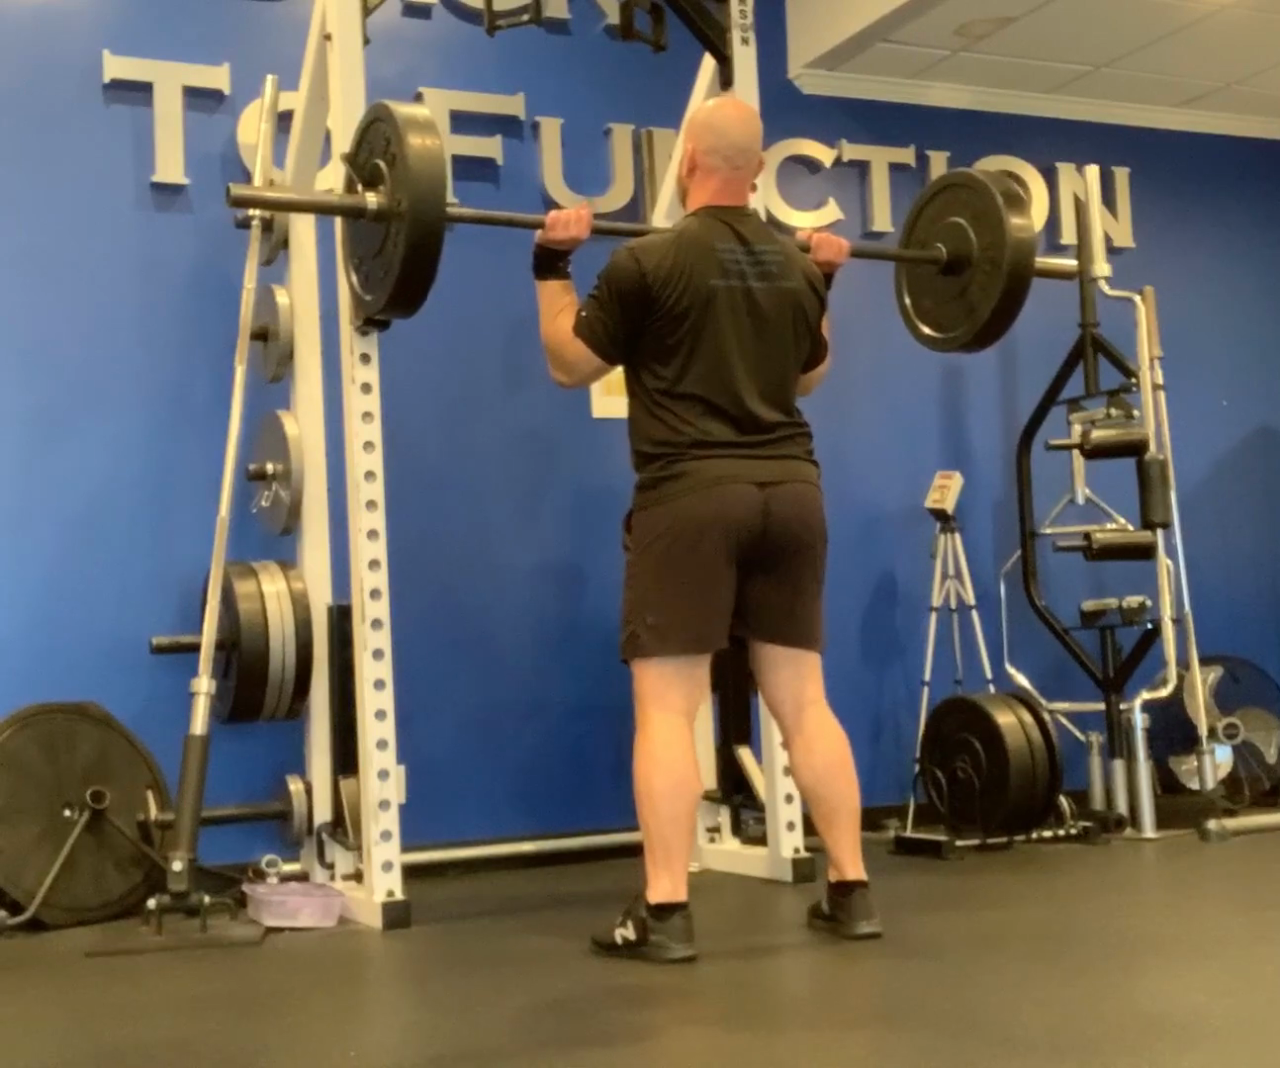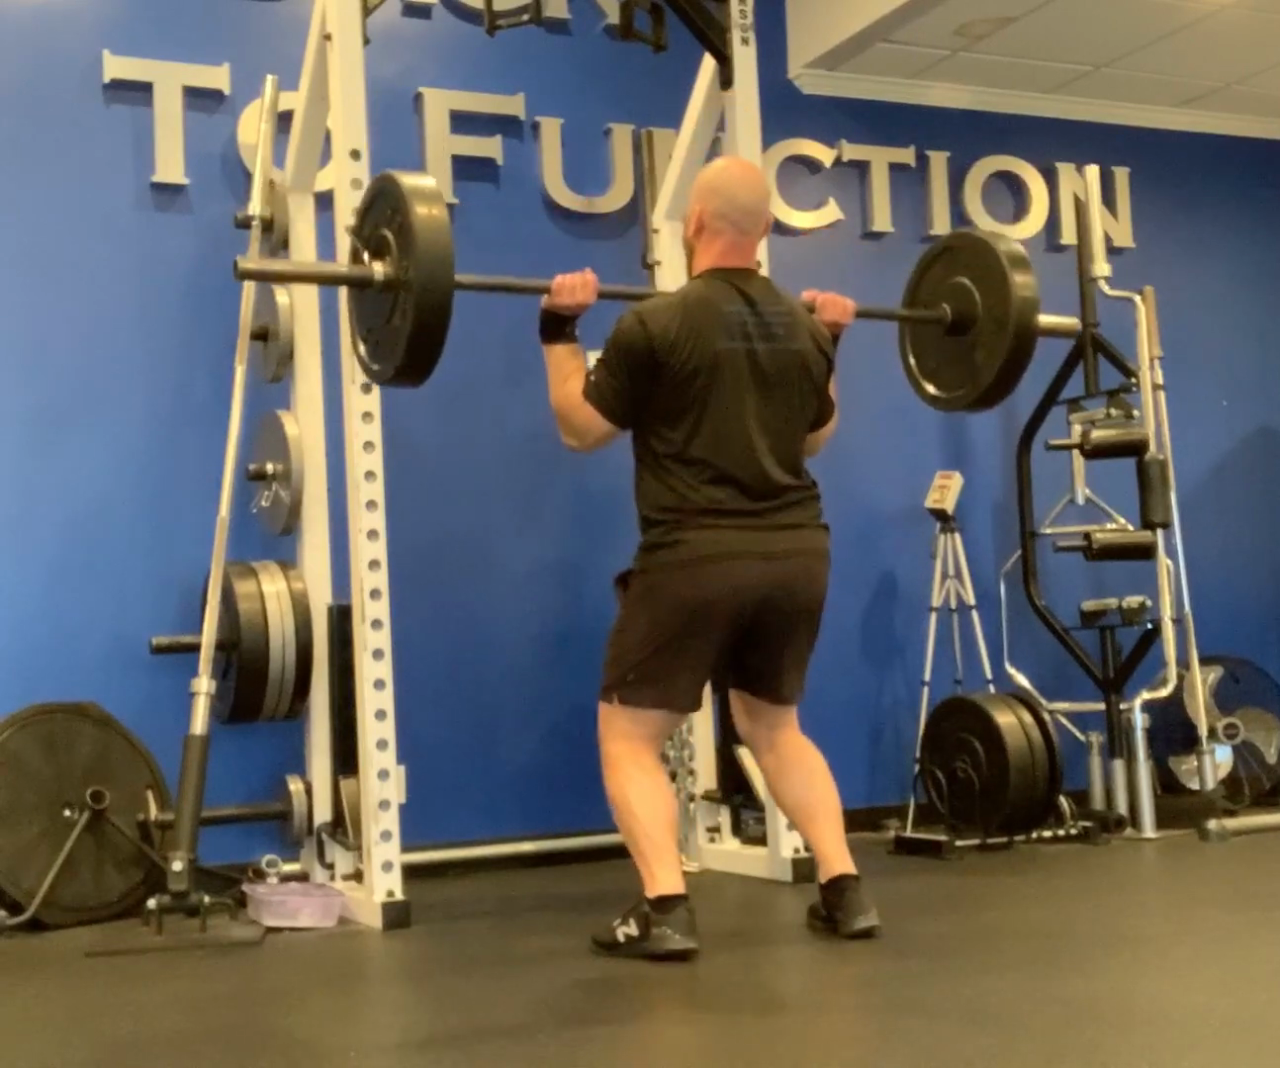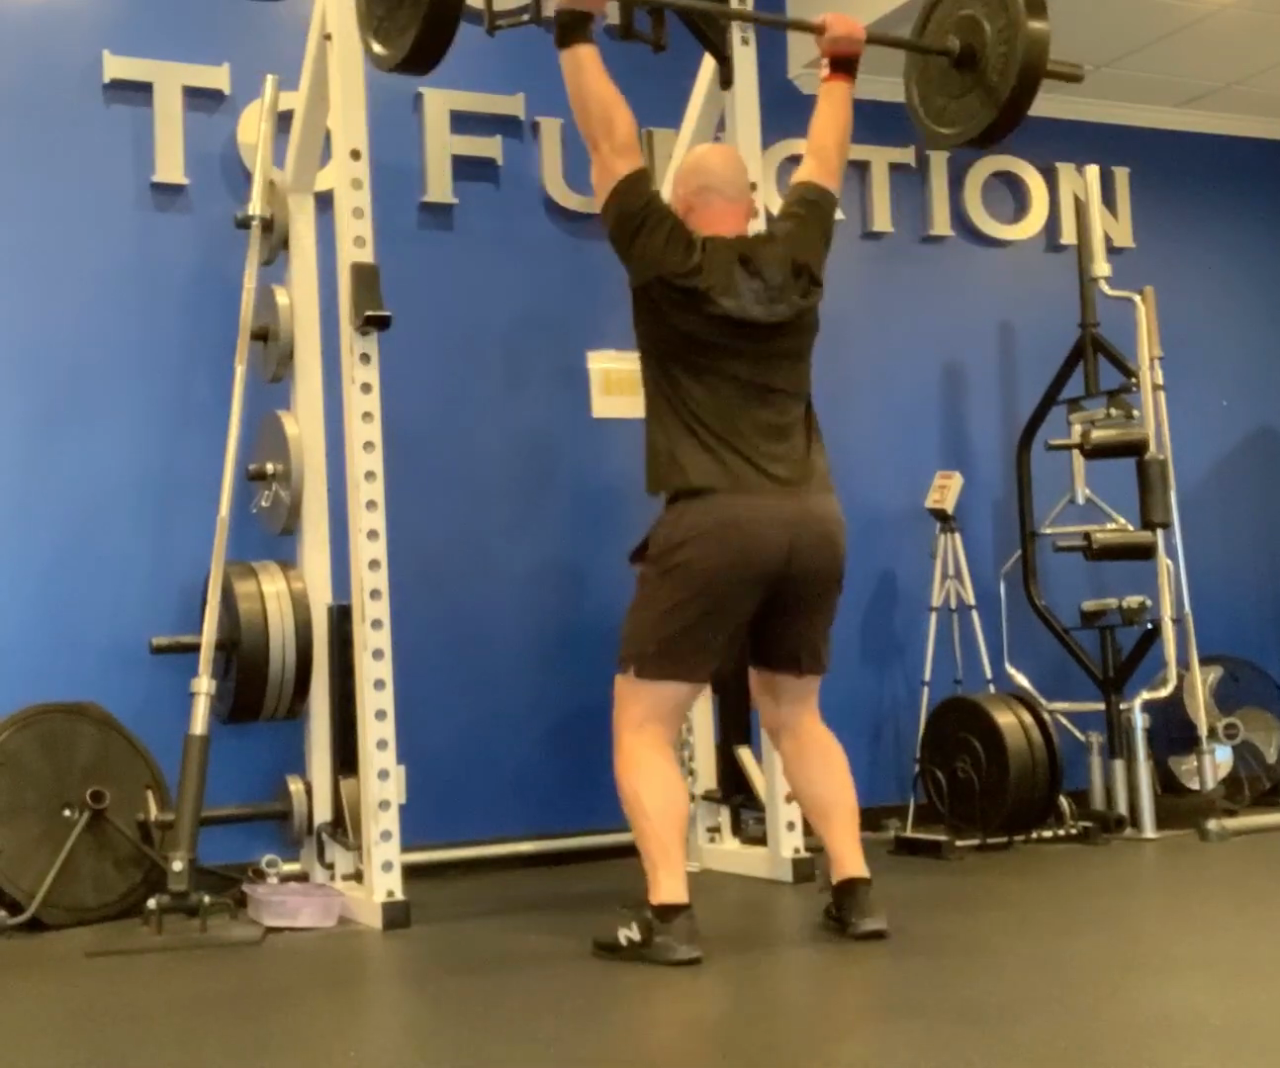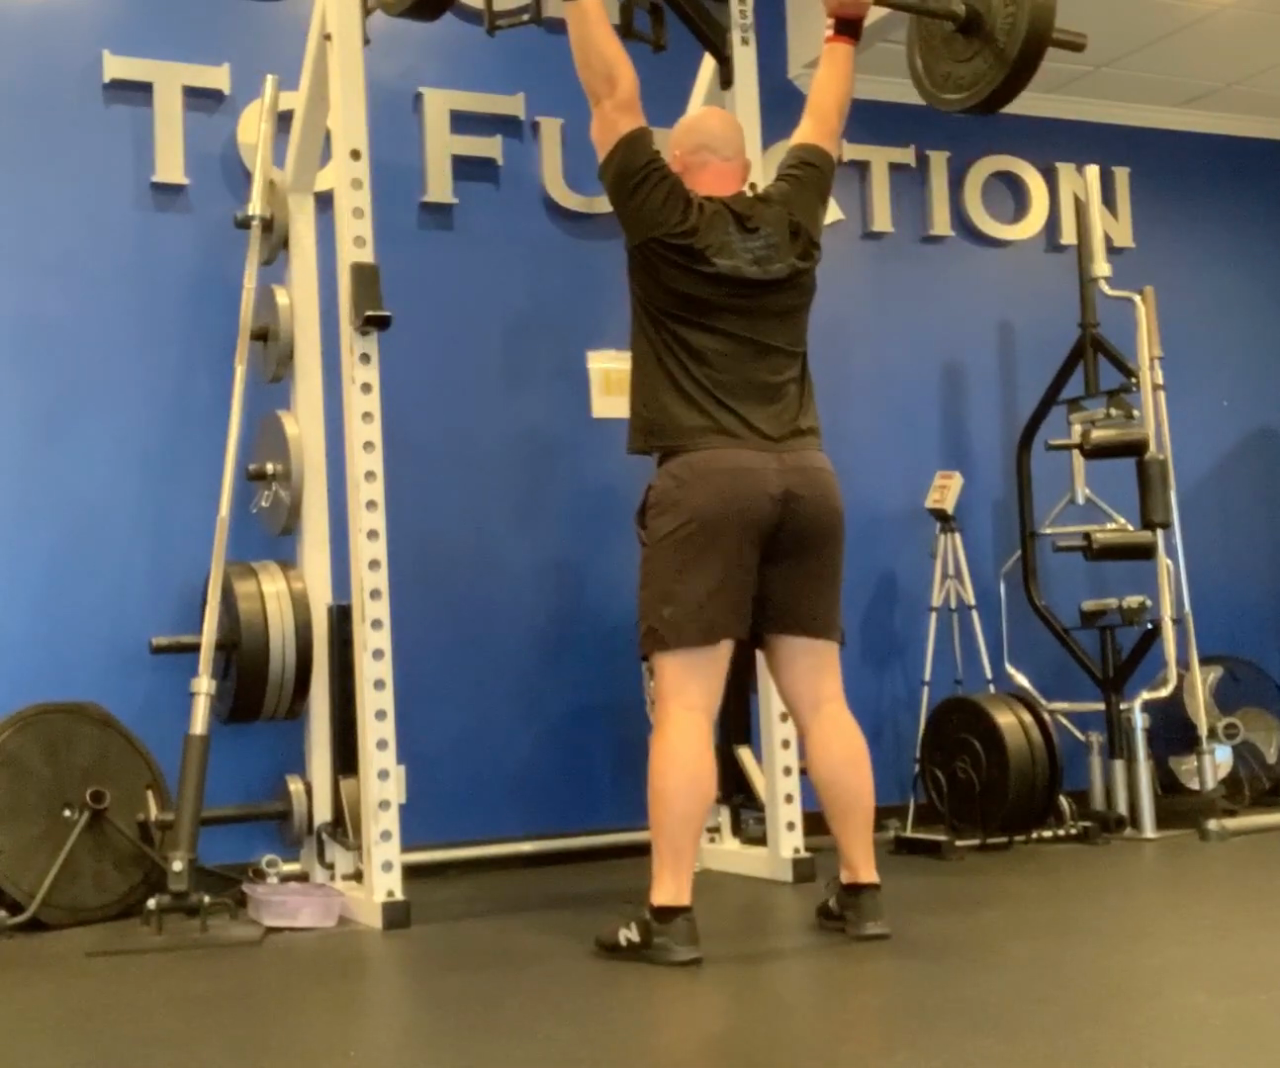
dt=0.5s
person 1, frame 1
left shoulder: (648, 259)
right shoulder: (796, 265)
left elbow: (570, 362)
left wrist: (552, 262)
left hip: (691, 497)
right hip: (792, 491)
left knee: (666, 708)
right knee: (804, 702)
left ankle: (665, 912)
right ankle: (851, 890)
person 1, frame 2
left shoulder: (657, 325)
right shoulder: (800, 327)
left elbow: (581, 429)
left wrist: (559, 330)
left hip: (694, 561)
right hip: (797, 556)
left knee: (629, 739)
right knee: (774, 730)
left ankle: (666, 908)
right ankle: (845, 888)
person 1, frame 3
left shoulder: (668, 263)
right shoulder: (796, 261)
left elbow: (613, 145)
right elbow: (821, 161)
left hip: (715, 528)
right hip: (813, 527)
left knee: (644, 729)
right knee: (795, 721)
left ankle: (667, 914)
right ankle: (855, 890)
person 1, frame 4
left shoulder: (663, 220)
right shoulder: (792, 219)
left elbow: (613, 98)
right elbow: (822, 121)
left hip: (708, 482)
right hip: (804, 479)
left knee: (685, 704)
right knee: (820, 698)
left ankle: (669, 916)
right ankle: (862, 890)
